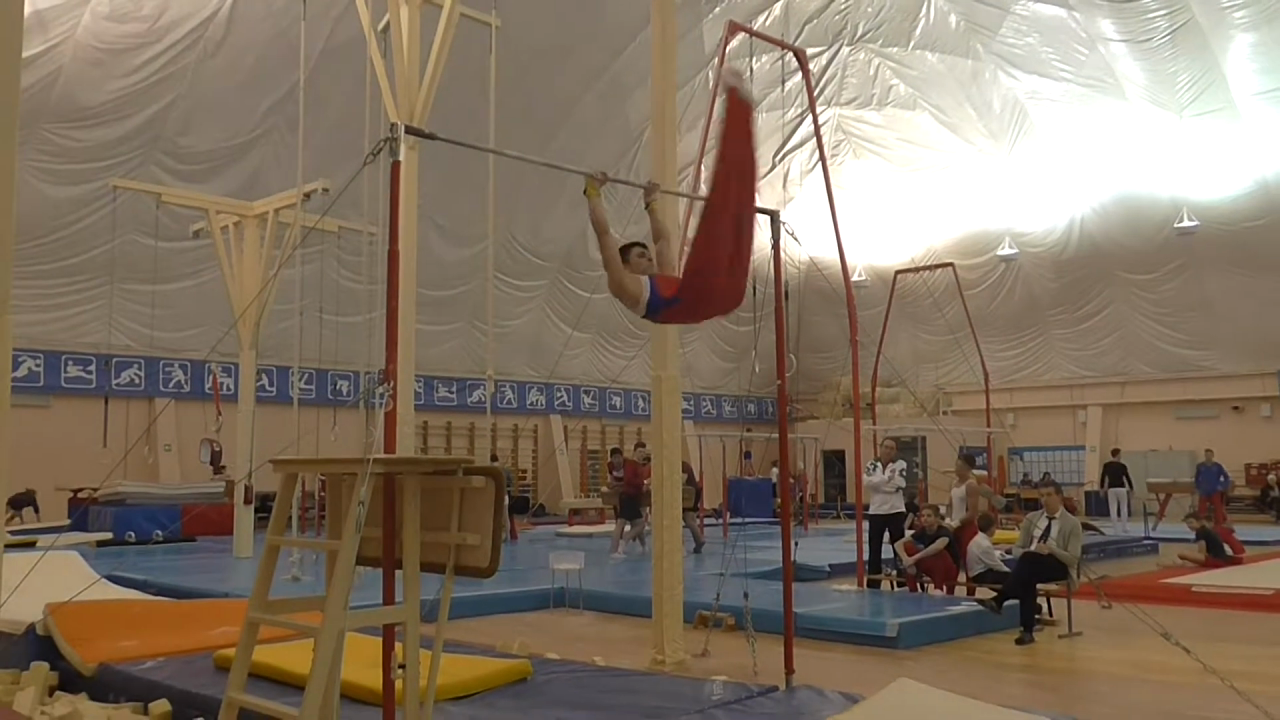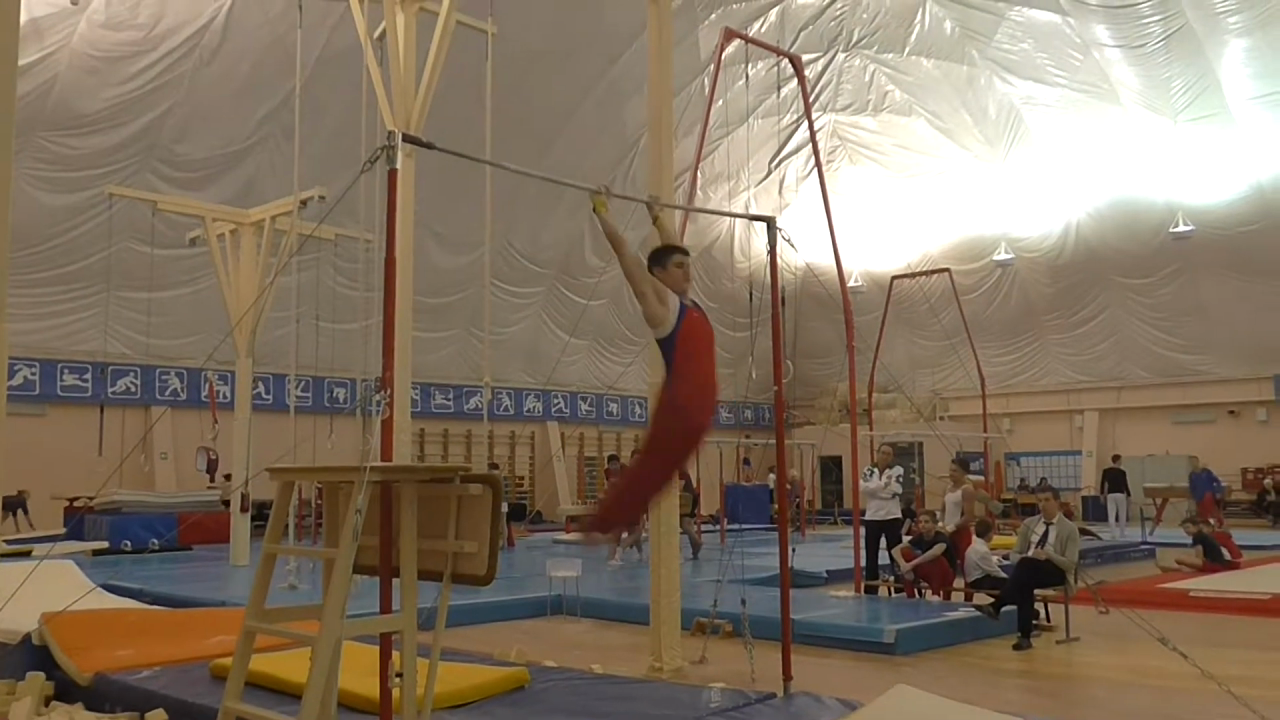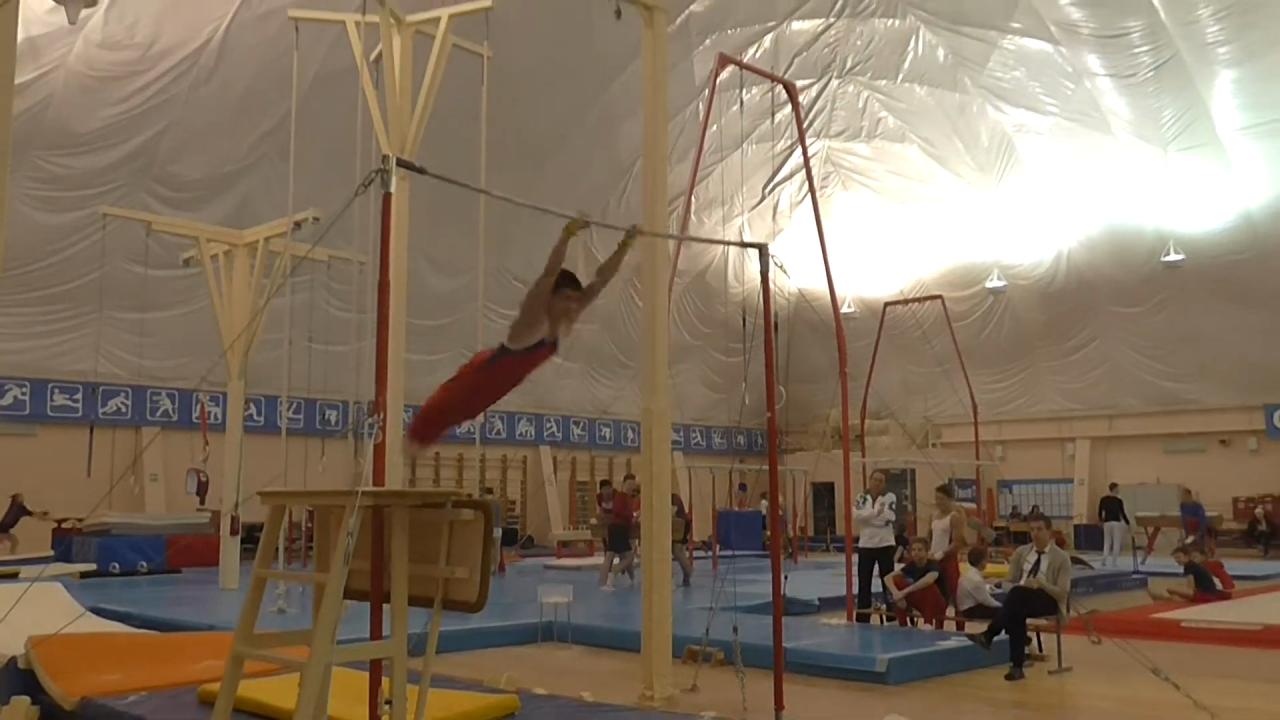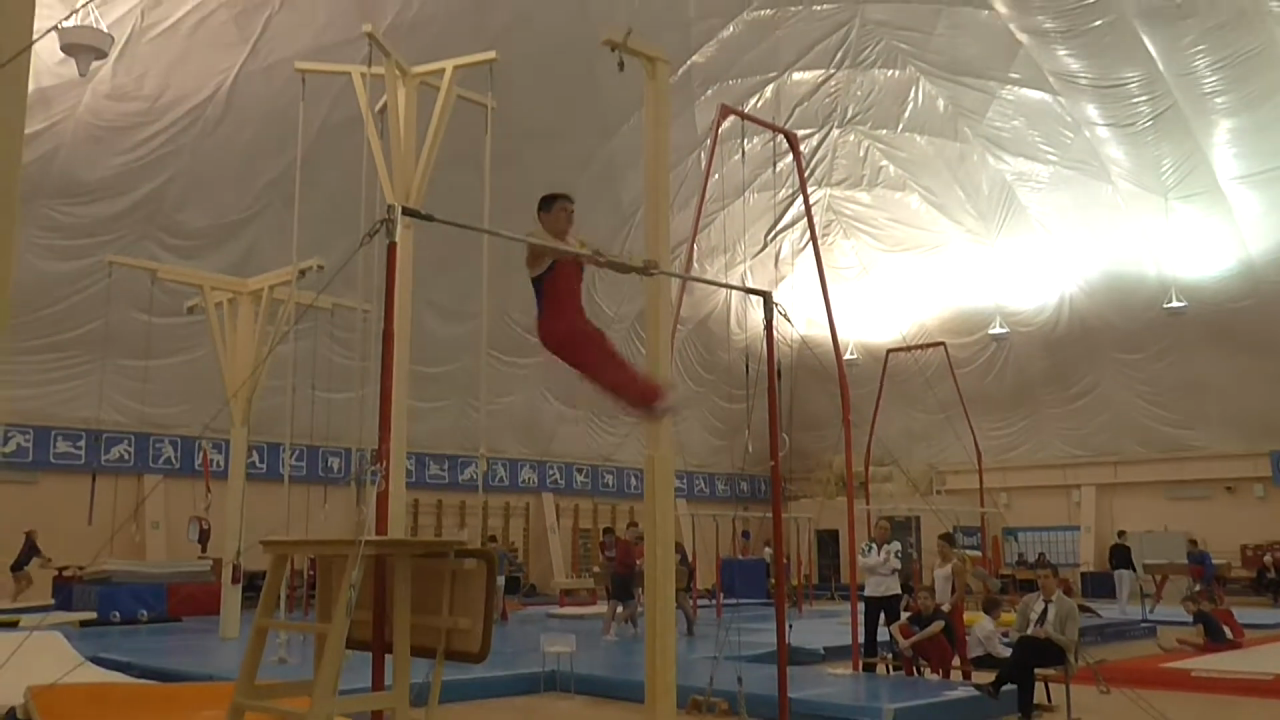
dt=0.4s
person 1, frame 1
left shoulder: (662, 276)
right shoulder: (623, 286)
left elbow: (663, 239)
right elbow: (603, 232)
left wrist: (651, 204)
right wrist: (593, 194)
left hip: (725, 294)
right hip: (702, 291)
person 1, frame 2
left shoulder: (685, 297)
right shoulder: (656, 297)
left elbow: (669, 251)
right elbow: (621, 248)
left wrist: (657, 219)
right wrist: (601, 211)
left hip: (701, 398)
right hip: (681, 398)
left knee: (667, 464)
right knee: (656, 464)
right ankle: (603, 522)
person 1, frame 3
left shoulder: (564, 321)
right shoulder: (534, 318)
left elbow: (602, 279)
right elbow: (548, 275)
left wrist: (624, 246)
right wrist: (567, 235)
left hip: (501, 380)
right hip: (483, 377)
left knee: (465, 410)
right knee: (448, 404)
right ankle: (418, 433)
person 1, frame 4
left shoulder: (574, 245)
right shoulder: (538, 242)
left elbow: (602, 259)
right elbow: (555, 253)
right wrist: (583, 256)
left hip: (576, 323)
right hip: (557, 327)
right knee: (604, 364)
right ankle: (651, 398)
